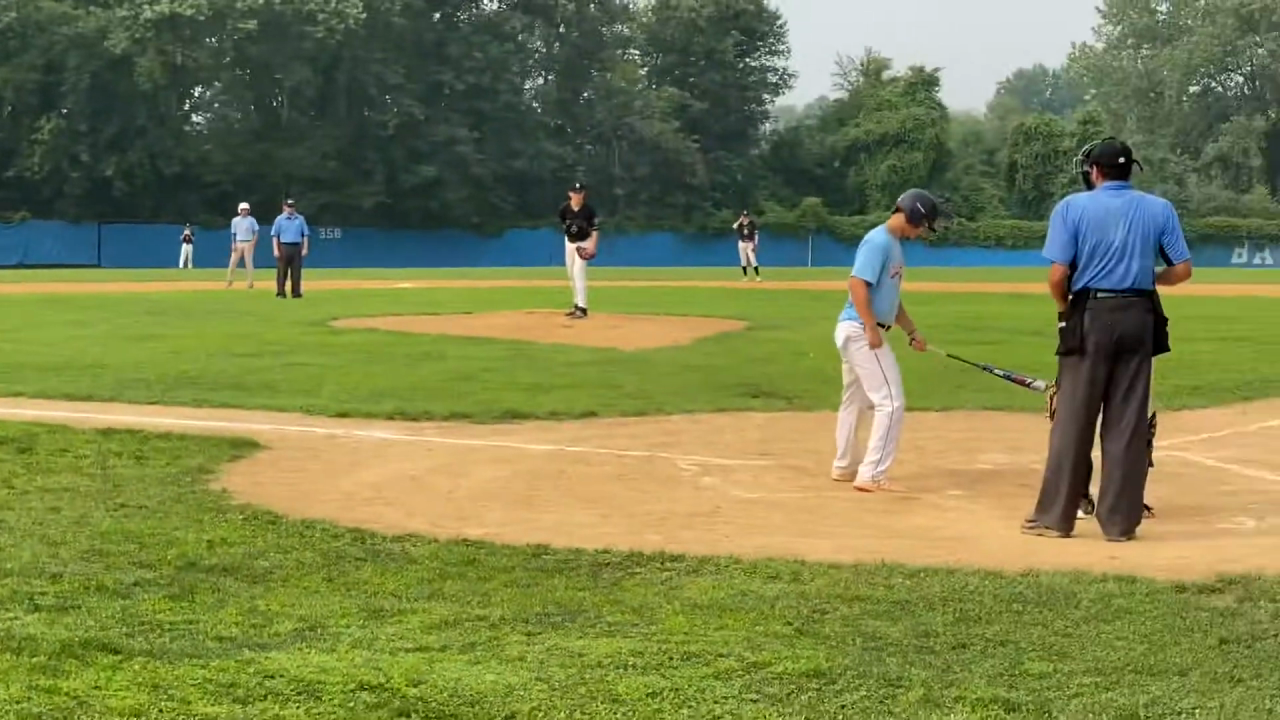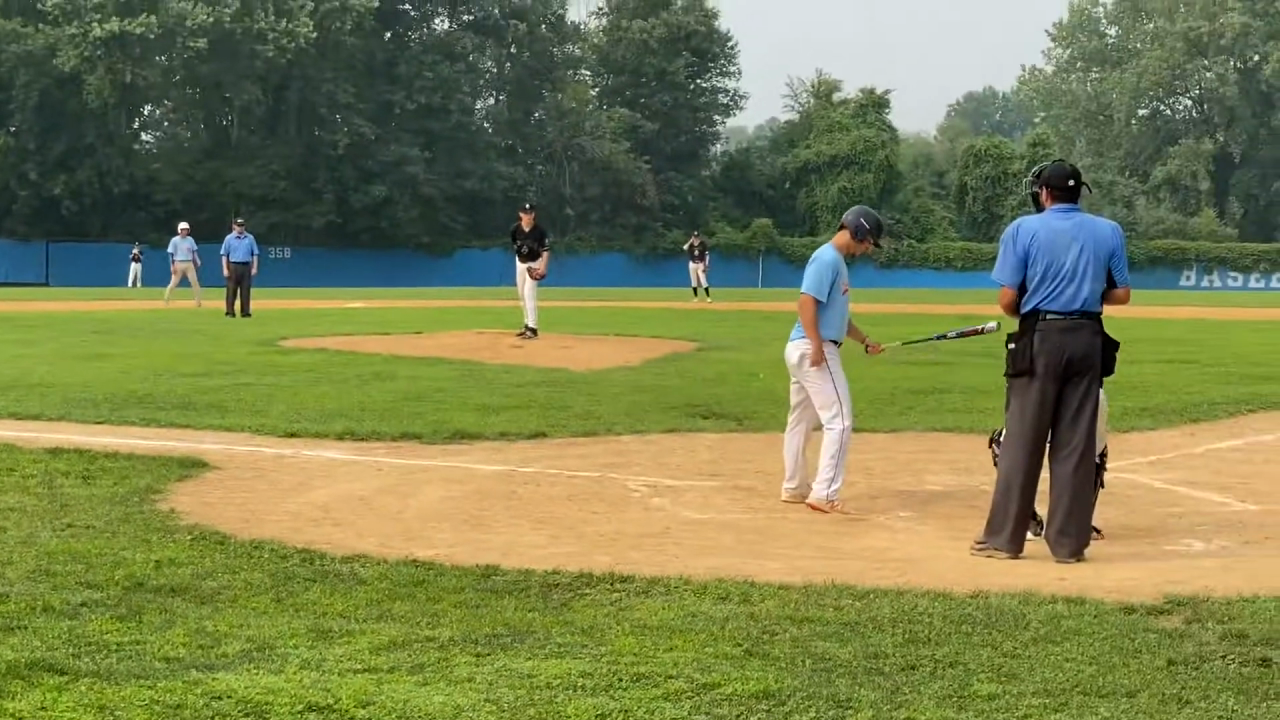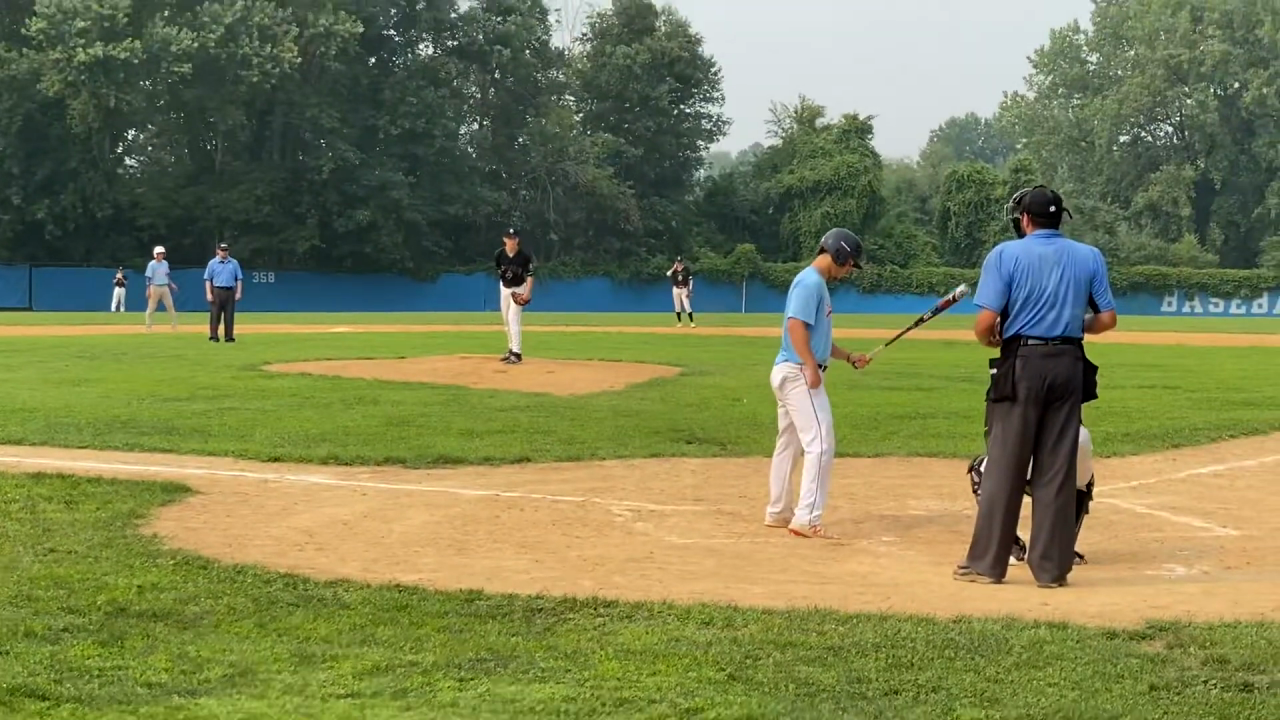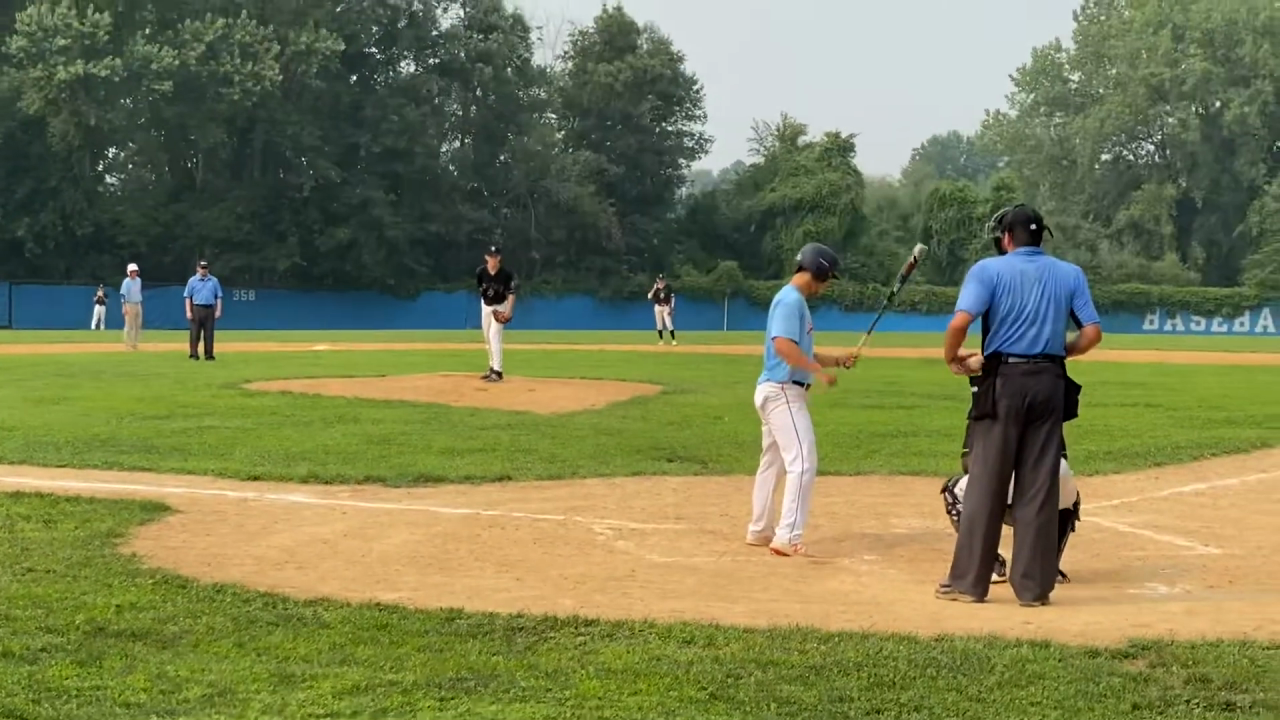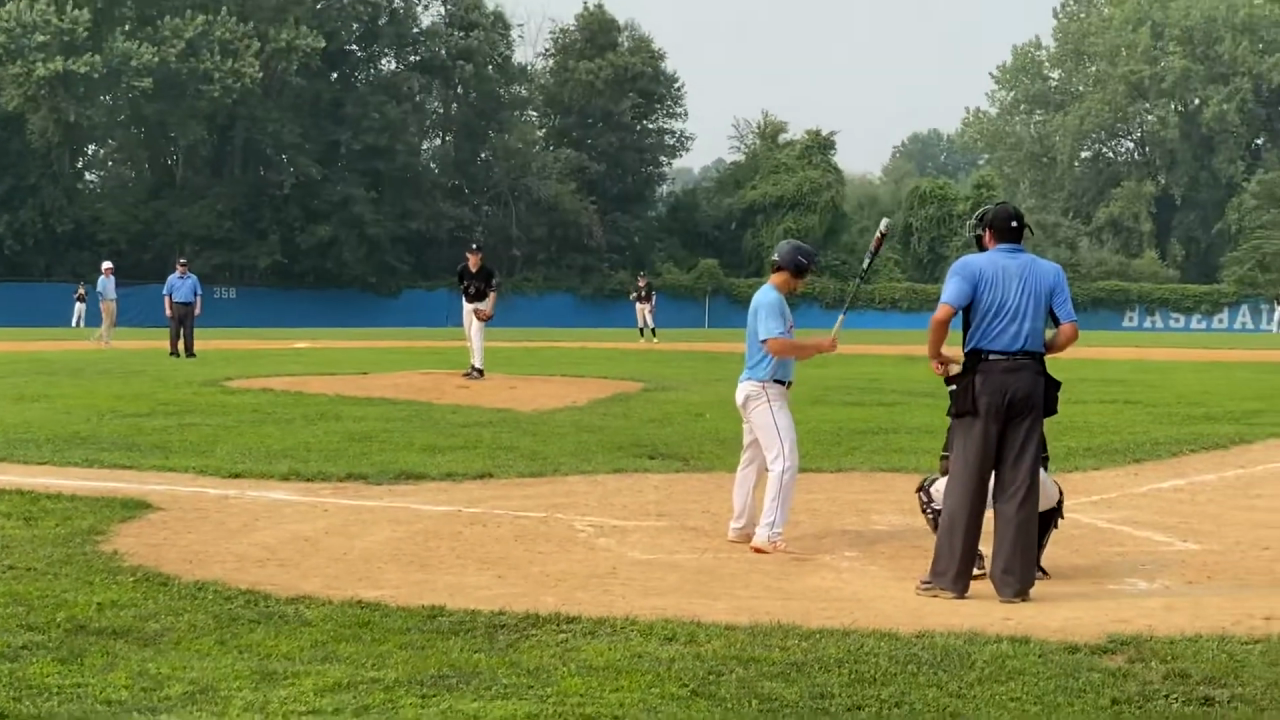
dt=0.2s
person 1, frame 1
left shoulder: (1072, 206)
right shoulder: (1161, 209)
left elbow: (1057, 276)
right elbow: (1183, 271)
left wrist: (1065, 306)
left hip: (1091, 316)
right hip: (1139, 317)
left knee: (1073, 420)
right knee: (1129, 423)
left ankle: (1054, 515)
right ankle: (1120, 519)
person 1, frame 2
left shoulder: (1022, 229)
right shoulder: (1109, 231)
left elbow: (1006, 299)
right elbow: (1121, 294)
left wrist: (1022, 312)
left hip: (1040, 339)
right hip: (1087, 340)
left knee: (1022, 442)
right knee: (1077, 445)
left ankle: (1004, 539)
right ankle: (1069, 542)
person 1, frame 3
left shoulder: (1006, 254)
right shoulder: (1090, 256)
left elbow: (986, 321)
right elbow: (1107, 319)
left wrist: (990, 340)
left hip: (1022, 363)
right hip: (1068, 366)
left knee: (1004, 465)
right knee: (1058, 469)
left ankle: (986, 563)
right ankle: (1052, 567)
person 1, frame 4
left shoulder: (989, 269)
right shoulder: (1071, 274)
left elbow: (959, 323)
right elbow: (1092, 333)
left wrist: (951, 357)
left hip: (1003, 380)
right hip: (1049, 383)
left knee: (986, 482)
right knee: (1040, 486)
left ankle: (968, 581)
right ankle: (1033, 585)
person 1, frame 5
left shoulder: (971, 265)
right shoulder: (1051, 271)
left elbow: (942, 316)
right elbow: (1069, 332)
left wrist: (936, 354)
left hip: (984, 377)
right hip: (1030, 380)
left knee: (967, 478)
right knee: (1020, 483)
left ankle: (949, 578)
right ankle: (1014, 581)
person 2, frame 1
left shoulder: (894, 245)
right shoulder: (879, 241)
left elbow: (891, 298)
right elbow: (857, 284)
left wrist: (911, 331)
right wrist: (871, 328)
left hip: (855, 331)
right hip: (861, 332)
left knee: (854, 400)
right knee: (890, 402)
left ankle: (844, 466)
right ankle: (871, 474)
person 2, frame 2
left shoulder: (838, 260)
right shoulder: (827, 258)
right elbow: (806, 302)
left wrist: (864, 340)
right wrist: (817, 345)
left hip: (803, 349)
right hip: (812, 349)
left knee: (800, 420)
right knee: (839, 421)
left ankle: (794, 488)
right ankle: (824, 494)
person 2, frame 3
left shoulder: (817, 283)
right shoulder: (810, 281)
right elbow: (795, 326)
left wrist: (849, 356)
right wrist: (813, 368)
left hip: (791, 373)
right hip: (798, 373)
left knee: (788, 444)
right knee: (820, 445)
left ankle: (778, 512)
right ankle: (806, 519)
person 2, frame 4
left shoulder: (797, 300)
right shoulder: (790, 299)
right elbow: (782, 345)
left wrist: (833, 360)
right wrist: (819, 370)
left hip: (776, 391)
right hip: (782, 392)
left knee: (772, 463)
right knee: (803, 463)
left ankle: (760, 530)
right ankle: (787, 538)
person 2, frame 5
left shoulder: (775, 299)
right shoulder: (769, 299)
left elbow: (787, 349)
right elbow: (776, 345)
left wrist: (816, 347)
right wrist: (815, 346)
left hip: (758, 390)
right hip: (764, 391)
left knee: (753, 460)
right knee: (785, 461)
left ankle: (740, 527)
right ankle: (767, 536)
